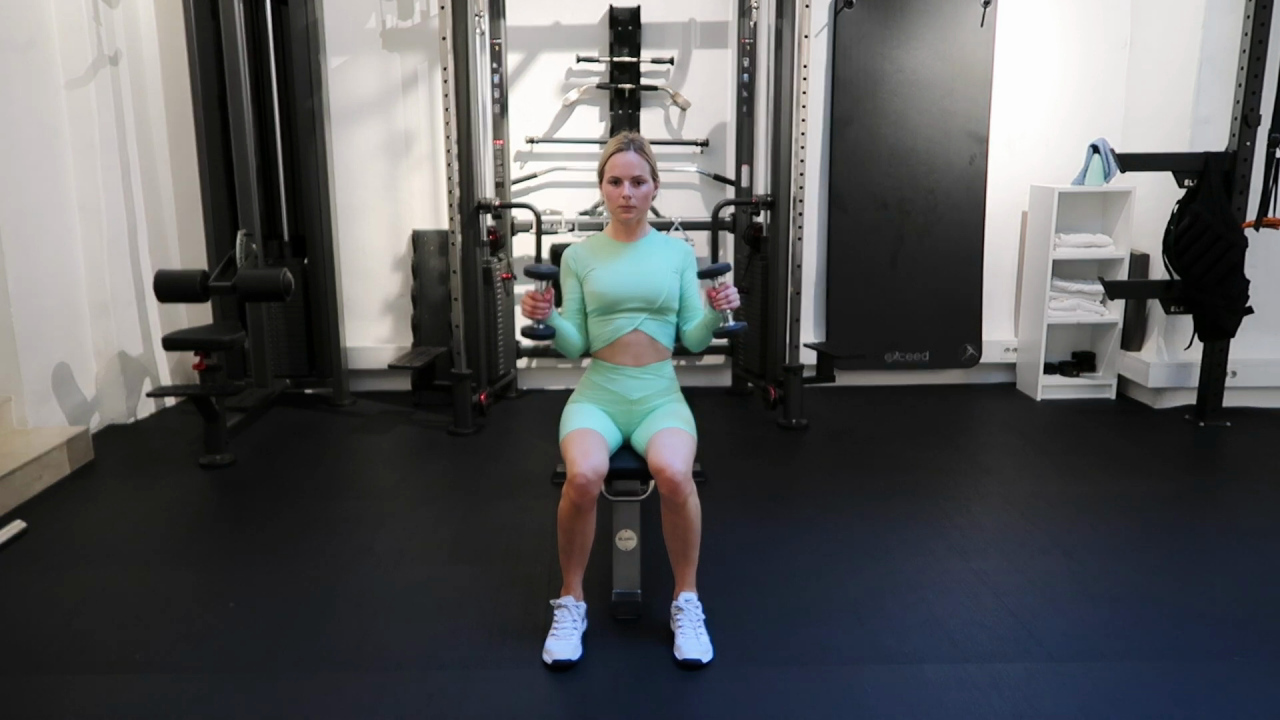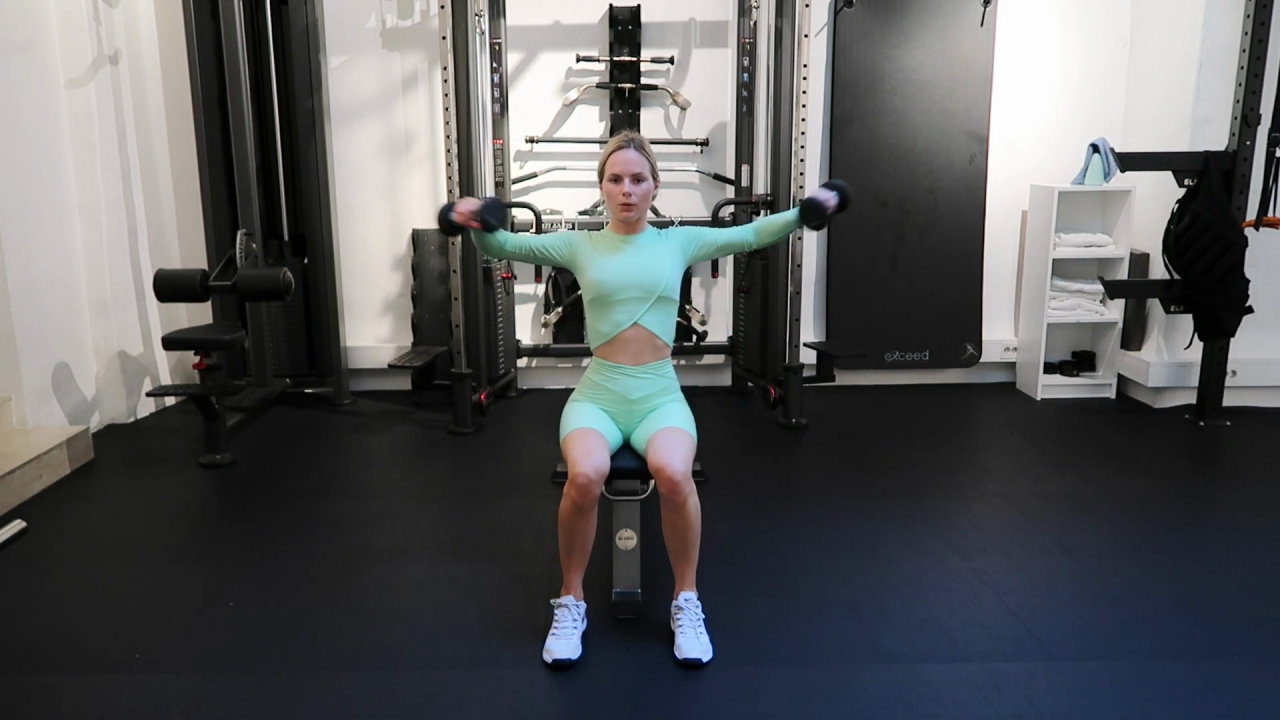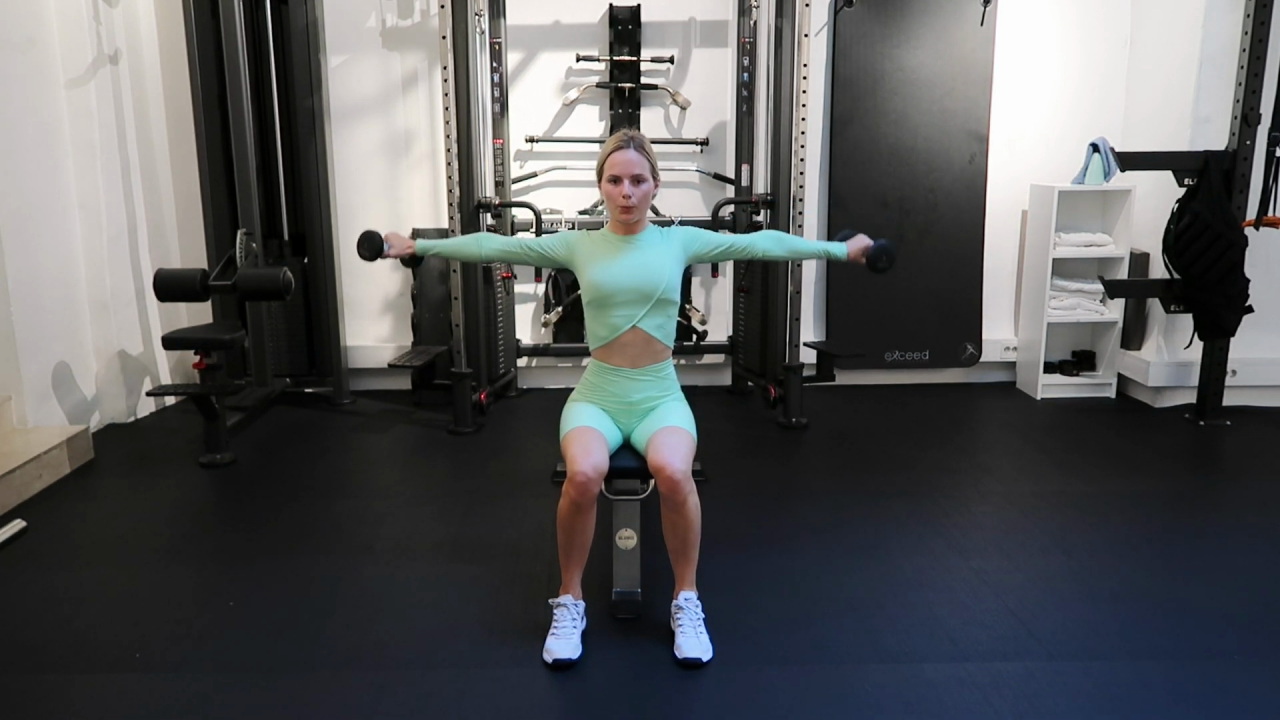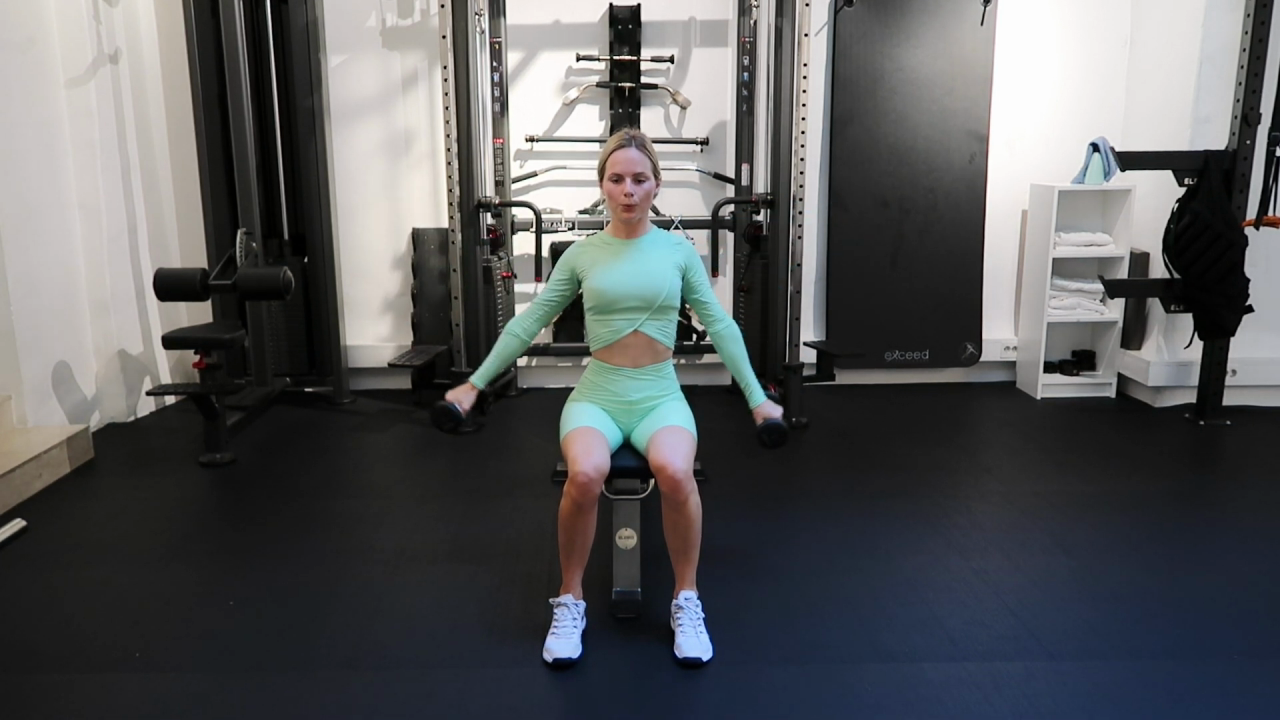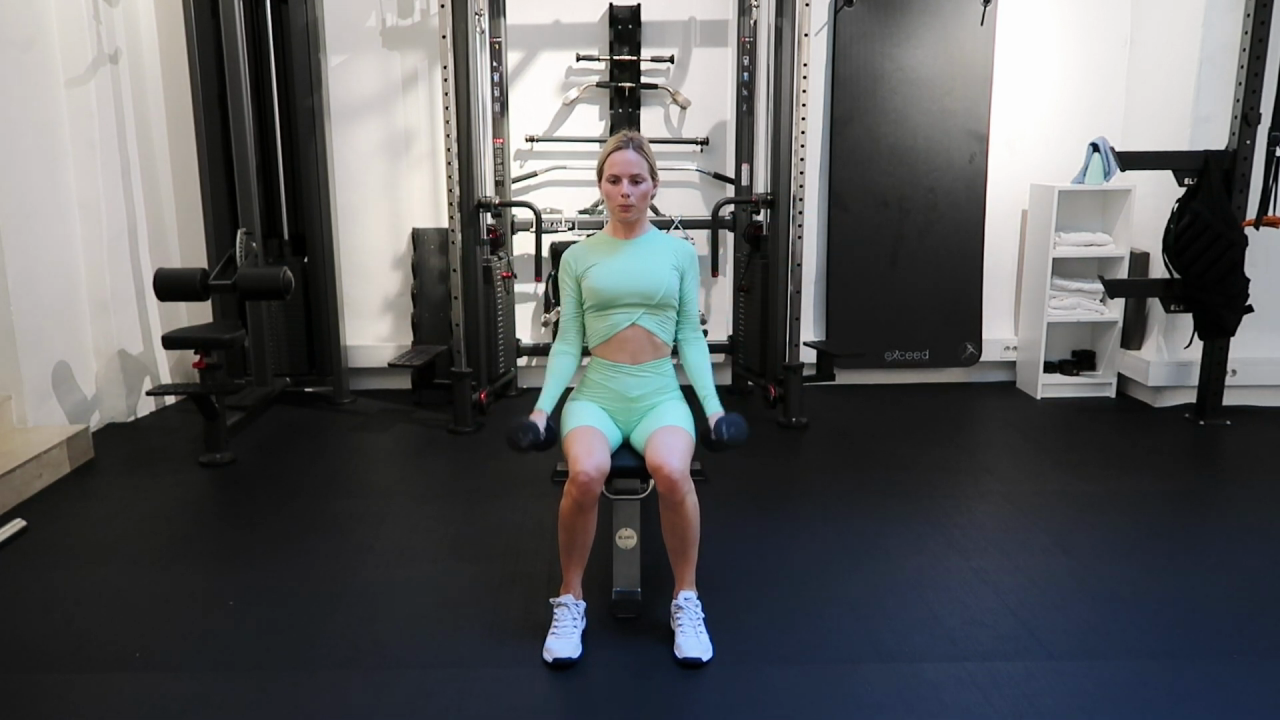
dt=1s
person 1, frame 1
left shoulder: (678, 251)
right shoulder: (578, 255)
left elbow: (696, 339)
right elbow: (572, 346)
left wrist: (719, 311)
right wrist: (544, 320)
left hip: (660, 394)
right hip: (597, 394)
left knee: (674, 475)
right knee: (583, 477)
left ankle: (686, 602)
right ankle: (570, 603)
person 1, frame 2
left shoulder: (679, 241)
right shoulder: (580, 246)
left elbow: (754, 232)
right elbow: (502, 246)
right wrist: (469, 219)
left hip: (660, 393)
right hip: (598, 393)
left knee: (674, 475)
right knee: (584, 476)
left ankle: (686, 601)
right ankle: (570, 602)
person 1, frame 3
left shoulder: (679, 241)
right shoulder: (578, 245)
left elbow: (760, 244)
right elbow: (496, 247)
left wrist: (840, 250)
right wrist: (417, 246)
left hip: (660, 395)
right hip: (597, 395)
left knee: (674, 474)
right knee: (583, 475)
left ankle: (686, 601)
right ankle: (569, 602)
person 1, frame 4
left shoulder: (680, 251)
right shoulder: (581, 255)
left elbow: (718, 325)
right elbow: (530, 321)
left wrist: (756, 396)
right wrist: (476, 383)
left hip: (660, 394)
right hip: (597, 394)
left knee: (675, 473)
right knee: (585, 476)
left ankle: (687, 601)
right ankle: (570, 602)
person 1, frame 5
left shoulder: (678, 250)
right shoulder: (578, 256)
left elbow: (691, 332)
right elbow: (568, 339)
left wrist: (712, 400)
right wrist: (543, 403)
left hip: (660, 391)
right hip: (595, 392)
left knee: (672, 473)
right knee: (585, 475)
left ankle: (686, 600)
right ankle: (569, 601)
